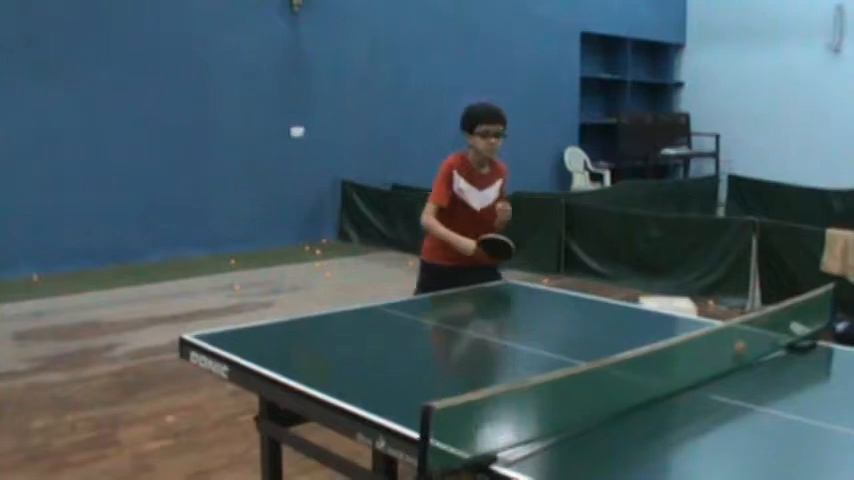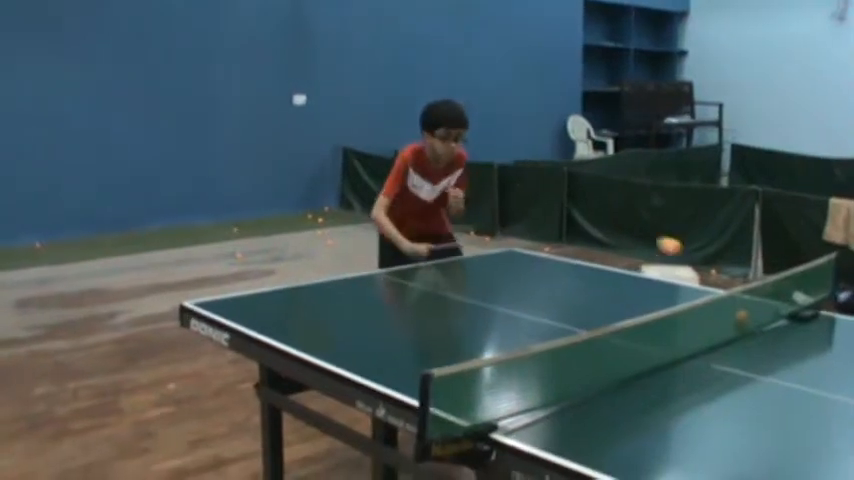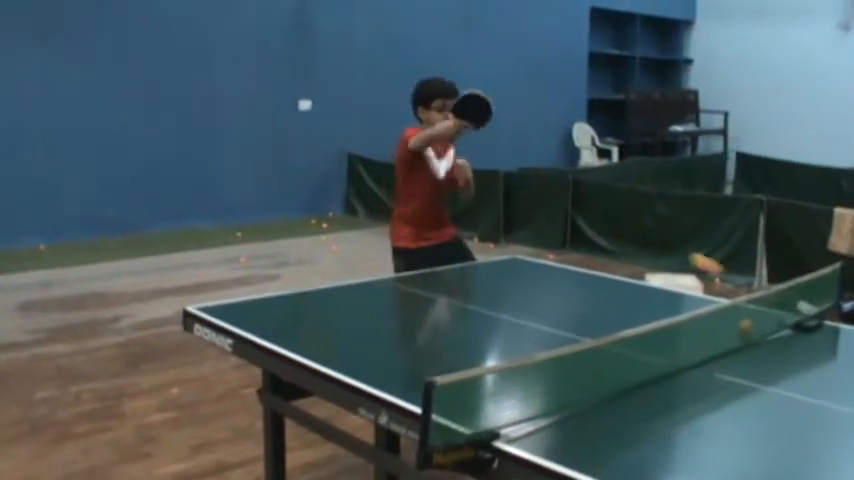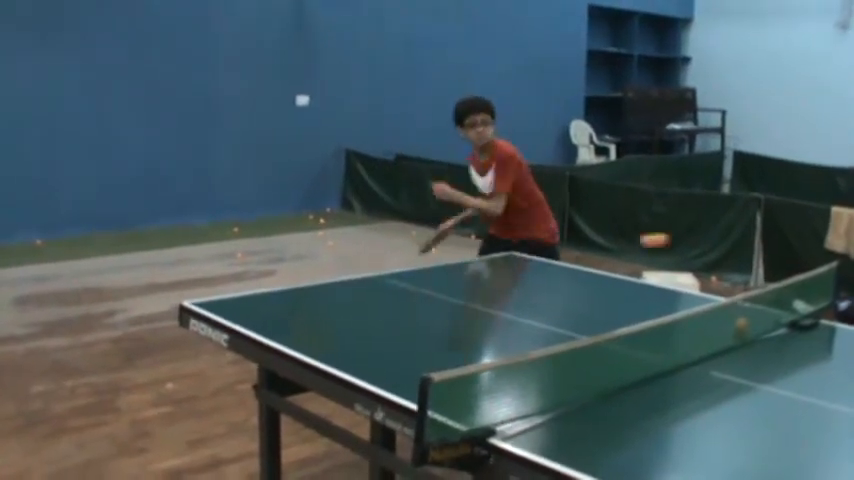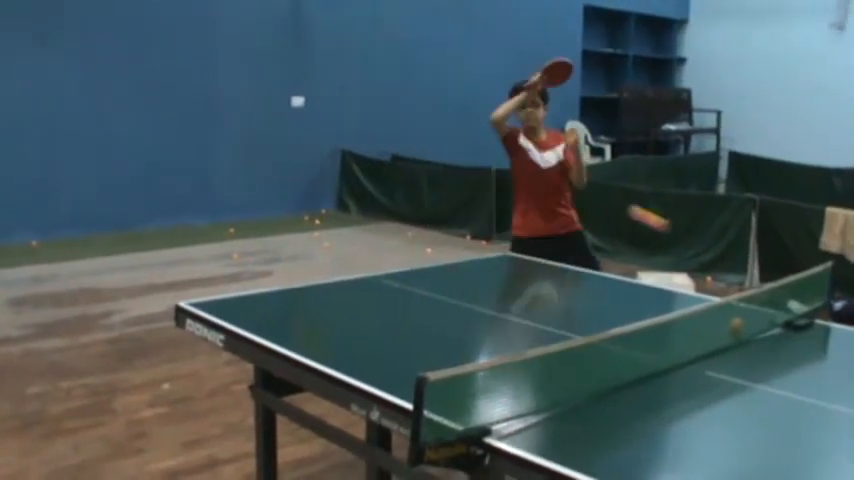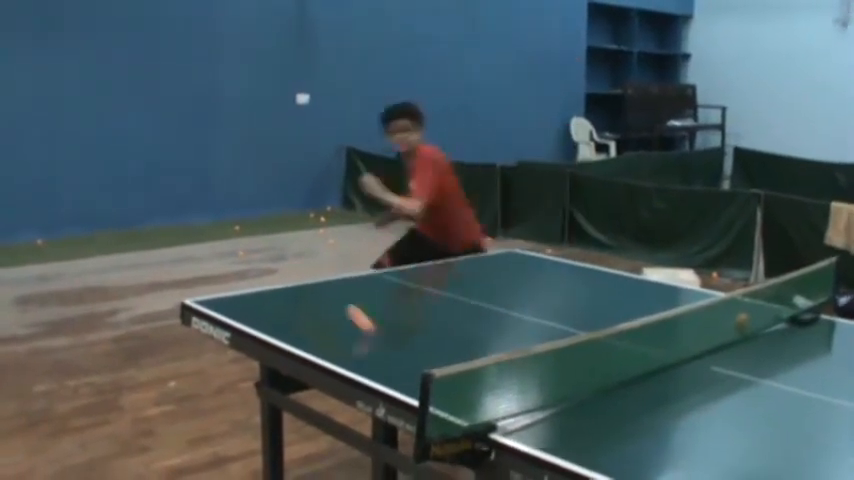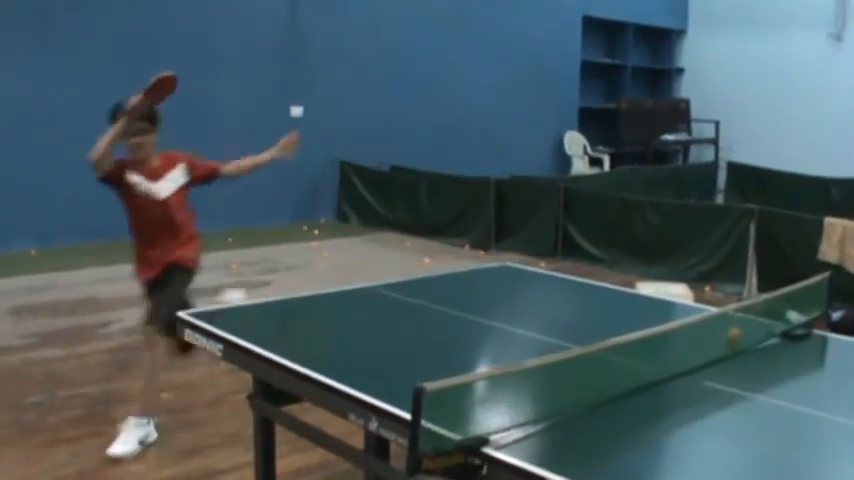
dt=0.5s
person 1, frame 1
left shoulder: (500, 172)
right shoulder: (452, 167)
left elbow: (494, 227)
right elbow: (427, 219)
left wrist: (502, 219)
right wrist: (459, 241)
left hip: (480, 262)
right hip: (440, 262)
person 1, frame 2
left shoulder: (460, 160)
right shoulder: (409, 159)
left elbow: (452, 209)
right elbow: (378, 213)
left wrist: (457, 206)
right wrist: (406, 246)
left hip: (438, 234)
right hip: (399, 235)
person 1, frame 3
left shoulder: (450, 143)
right shoulder: (412, 136)
left elbow: (466, 194)
right elbow: (416, 143)
left wrist: (466, 177)
right wrist: (452, 126)
left hip: (445, 235)
right hip: (410, 240)
person 1, frame 4
left shoulder: (505, 154)
right shoulder: (474, 161)
left elbow: (496, 208)
left wrist: (453, 195)
right wrist: (457, 219)
left hip: (537, 235)
right hip: (503, 235)
person 1, frame 5
left shoulder: (562, 141)
right shoulder: (516, 139)
left elbow: (579, 184)
right elbow: (496, 119)
left wrist: (575, 150)
right wrist: (526, 92)
left hip: (566, 228)
right hip: (527, 231)
person 1, frame 6
left shoulder: (429, 158)
right shoulder: (411, 159)
left elbow: (416, 210)
left wrist: (381, 193)
right wrist: (400, 210)
left hip: (462, 242)
right hip: (429, 234)
person 1, frame 7
left shoulder: (180, 163)
right shoulder: (121, 172)
left elbow: (227, 170)
right elbow: (96, 161)
left wrist: (275, 152)
right wrist: (124, 119)
left hip: (179, 257)
right hip: (150, 264)
left knee: (155, 325)
right knee: (181, 339)
left ankle: (142, 423)
